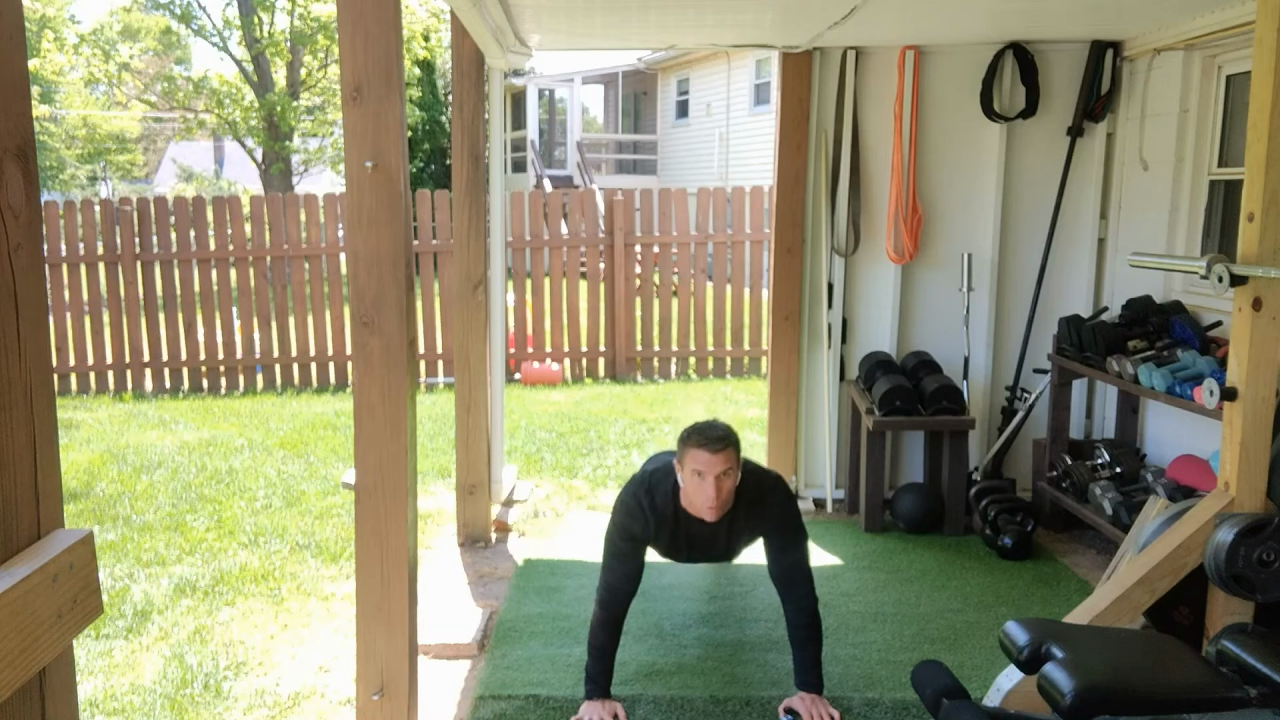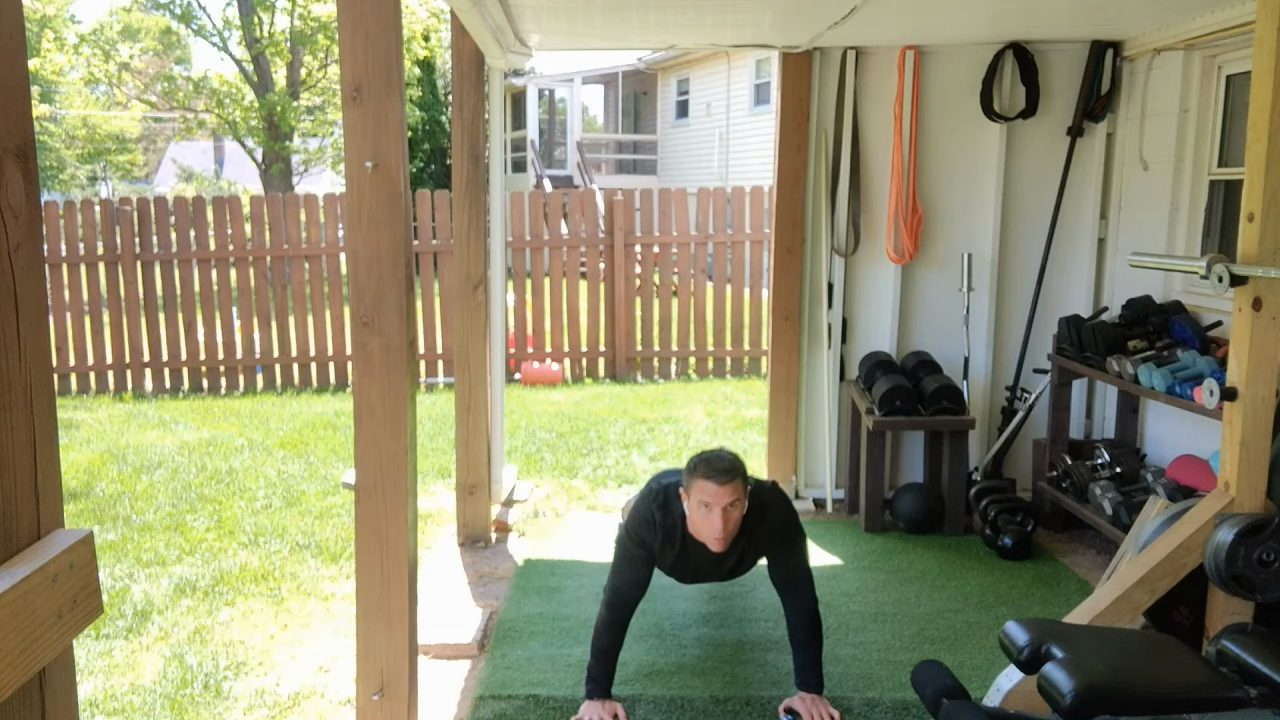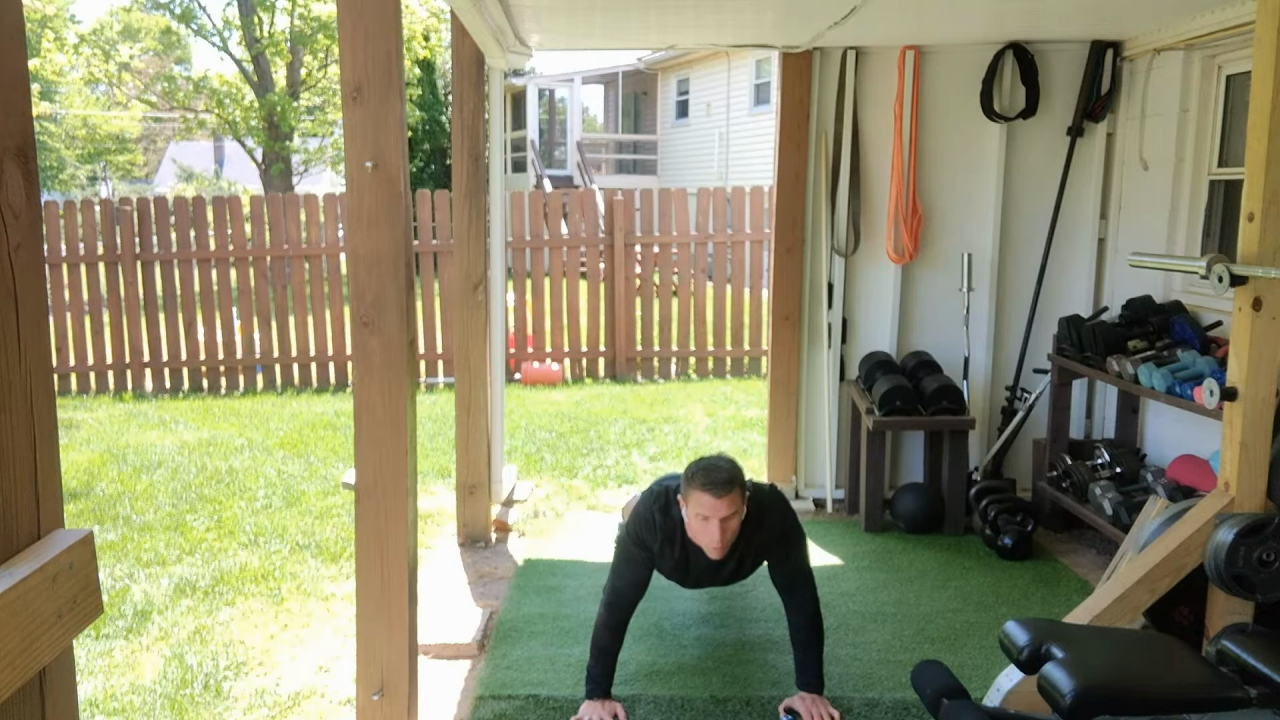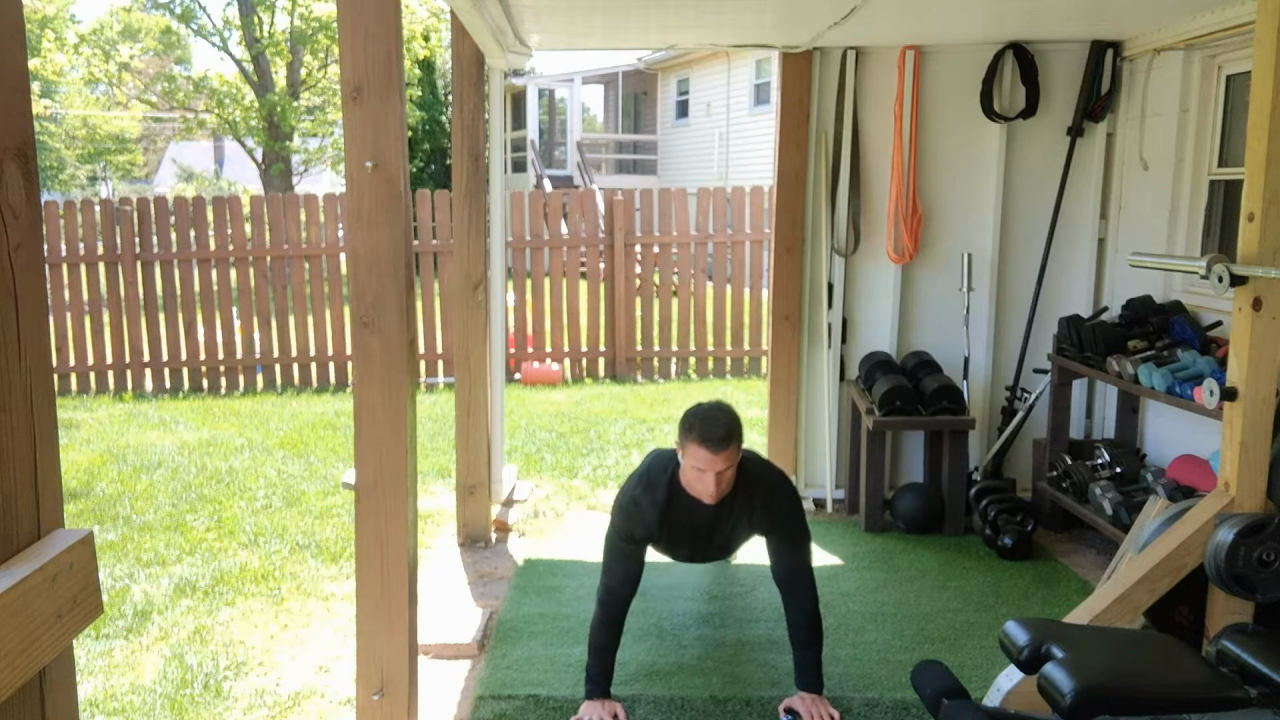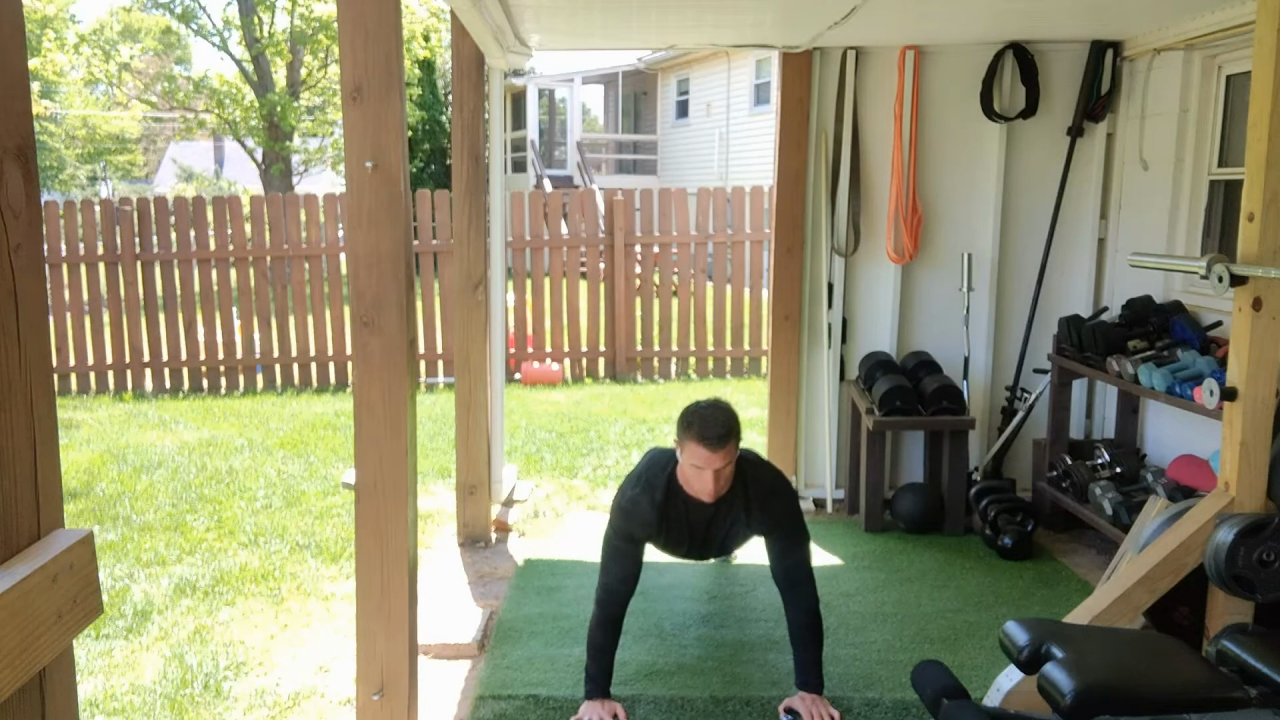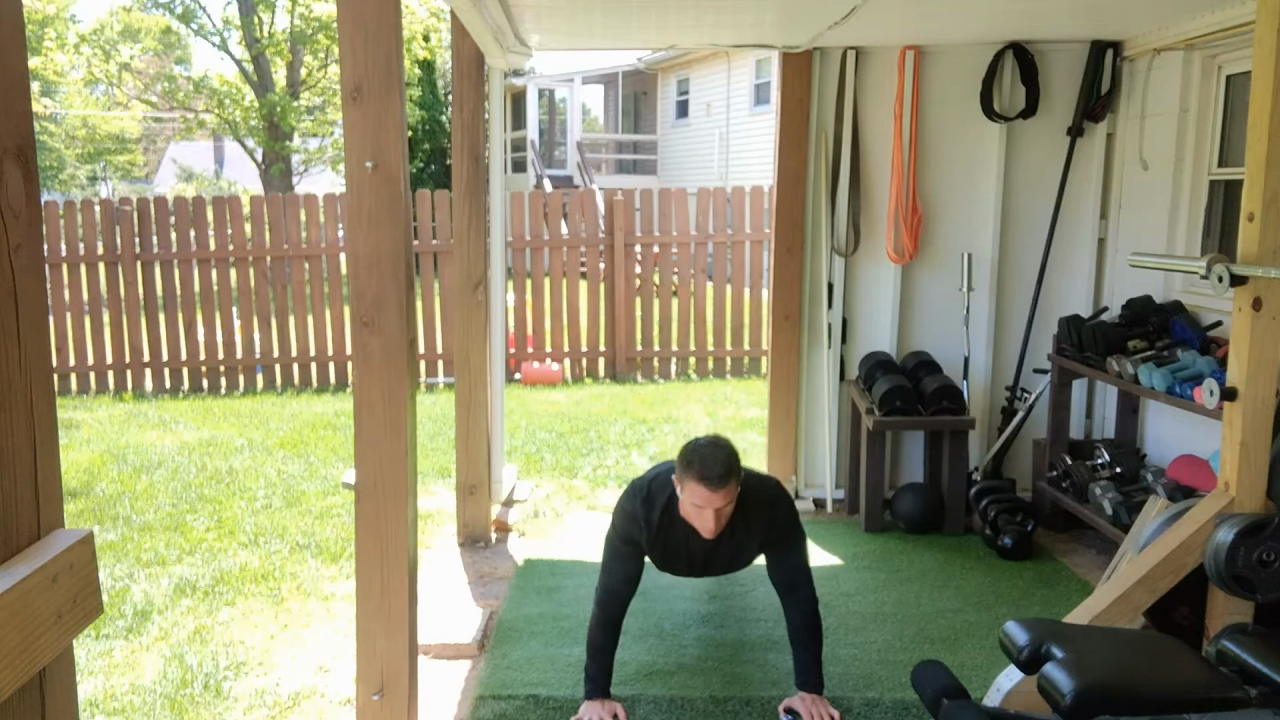
dt=0.7s
person 1, frame 1
left shoulder: (769, 495)
right shoulder: (642, 499)
left elbow: (797, 592)
right elbow: (613, 595)
left wrist: (810, 689)
right wrist: (596, 693)
person 1, frame 2
left shoulder: (772, 509)
right shoulder: (653, 511)
left elbow: (799, 597)
right elbow: (618, 601)
left wrist: (810, 689)
right wrist: (597, 694)
person 1, frame 3
left shoulder: (771, 512)
right shoulder: (653, 514)
left elbow: (801, 599)
right elbow: (617, 602)
left wrist: (810, 689)
right wrist: (597, 694)
person 1, frame 4
left shoulder: (771, 489)
right shoulder: (642, 494)
left elbow: (797, 587)
right elbow: (614, 594)
left wrist: (810, 688)
right wrist: (596, 694)
left hip: (727, 540)
right hip: (666, 533)
person 1, frame 5
left shoulder: (768, 488)
right shoulder: (640, 493)
left elbow: (797, 587)
right elbow: (613, 592)
left wrist: (810, 688)
right wrist: (596, 693)
left hip: (727, 536)
right hip: (667, 539)
person 1, frame 6
left shoulder: (770, 502)
right shoulder: (641, 504)
left elbow: (798, 595)
right elbow: (611, 598)
left wrist: (810, 688)
right wrist: (596, 694)
right hip: (666, 545)
